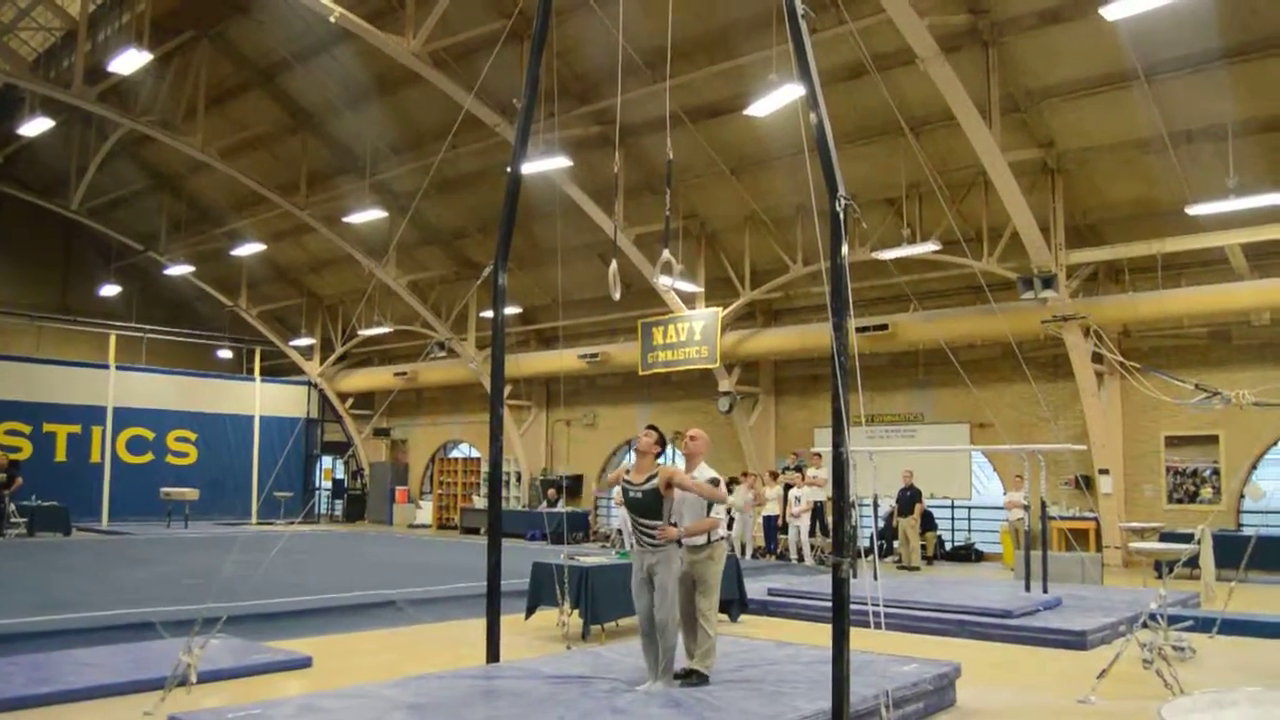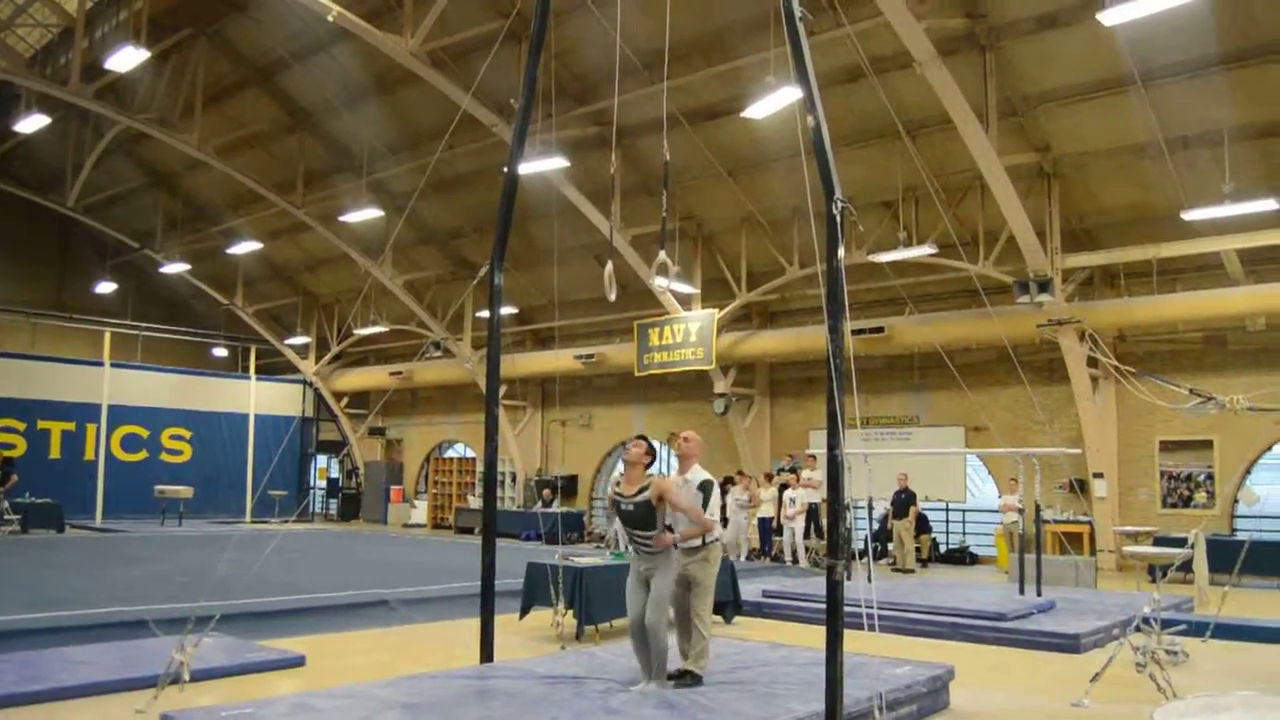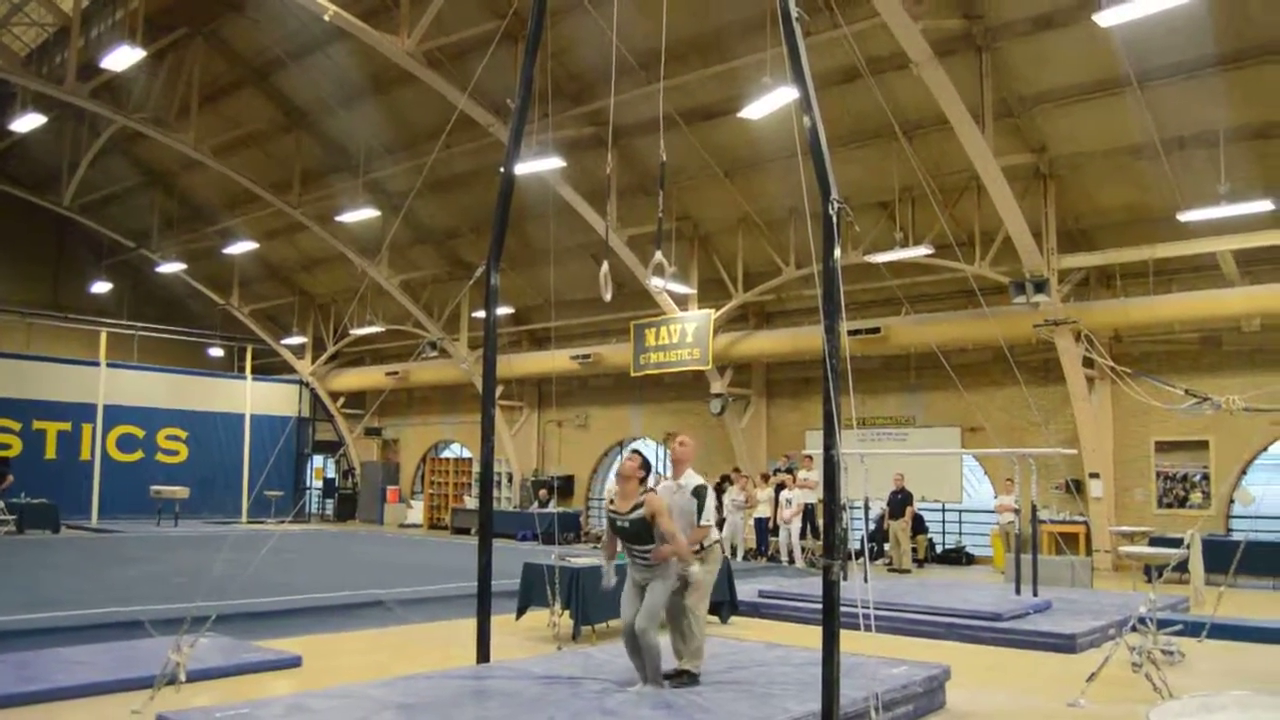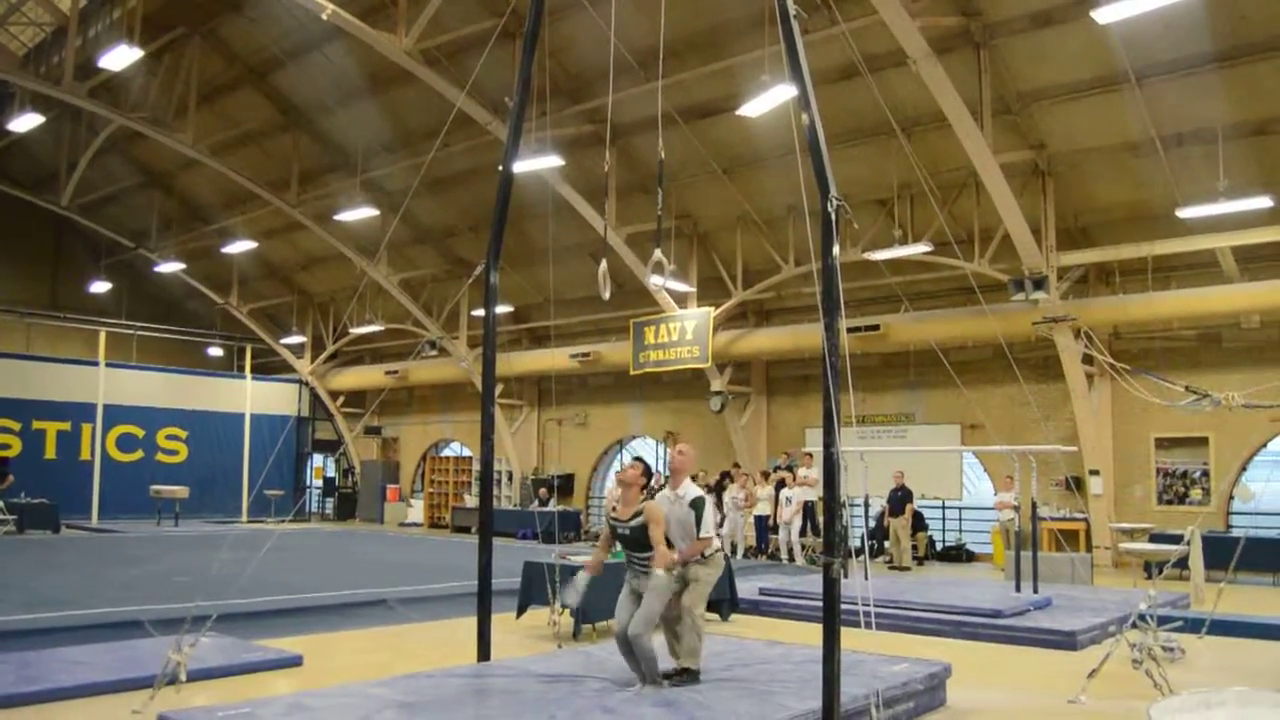
dt=0.1s
person 1, frame 1
left shoulder: (711, 480)
left elbow: (713, 521)
right elbow: (670, 512)
left wrist: (678, 532)
left hip: (709, 550)
right hip: (688, 551)
left knee: (704, 610)
right knee: (687, 610)
left ankle: (701, 670)
right ankle: (692, 664)
person 1, frame 2
left shoulder: (705, 482)
right shoulder: (670, 482)
left elbow: (708, 524)
left wrist: (674, 538)
left hip: (705, 552)
right hip: (683, 552)
left knee: (699, 610)
right knee: (681, 611)
left ankle: (696, 671)
right ankle: (687, 665)
person 1, frame 3
left shoulder: (699, 487)
right shoulder: (665, 488)
left elbow: (705, 530)
left hip: (706, 555)
left knee: (693, 608)
right knee: (674, 609)
left ankle: (692, 669)
right ankle: (683, 664)
person 1, frame 4
left shoulder: (697, 498)
right shoulder: (662, 498)
left elbow: (705, 540)
left wrist: (676, 558)
left hip: (707, 561)
right hip: (684, 562)
left knee: (690, 607)
right knee: (668, 611)
left ankle: (691, 668)
right ankle: (682, 663)
person 2, frame 1
left shoulder: (665, 475)
right shoulder: (623, 474)
left elbow: (697, 487)
right elbow: (607, 482)
left wrist: (728, 501)
left hip: (664, 557)
right hip: (640, 556)
left knee: (663, 620)
right knee: (644, 620)
left ankle: (664, 677)
right ankle: (652, 675)
person 2, frame 2
left shoulder: (657, 486)
right shoulder: (615, 486)
left elbow: (688, 508)
left wrist: (715, 531)
left hip: (662, 562)
right hip: (638, 562)
left knee: (653, 622)
right knee: (634, 622)
left ankle: (657, 679)
right ankle: (647, 677)
person 2, frame 3
left shoulder: (652, 503)
right shoulder: (611, 503)
left elbow: (674, 537)
right elbow: (610, 540)
right wrist: (608, 569)
left hip: (659, 574)
right hip: (634, 573)
left knee: (643, 628)
right knee: (626, 628)
left ankle: (655, 681)
right ankle: (646, 679)
person 2, frame 4
left shoulder: (651, 510)
right shoulder: (612, 511)
left elbow: (660, 547)
right elbow: (602, 549)
left wrist: (660, 578)
right wrist: (584, 576)
left hip: (656, 581)
right hip: (632, 580)
left knee: (637, 632)
right knee: (621, 631)
left ankle: (655, 680)
right ankle: (645, 678)
